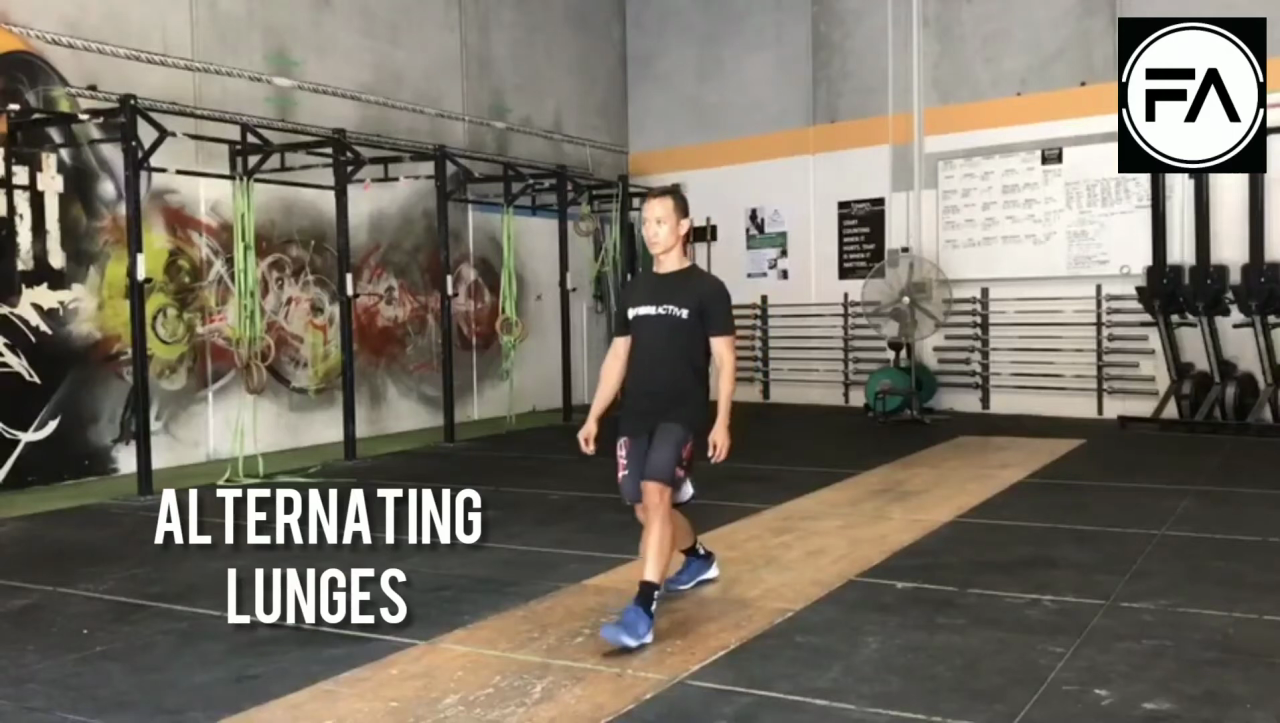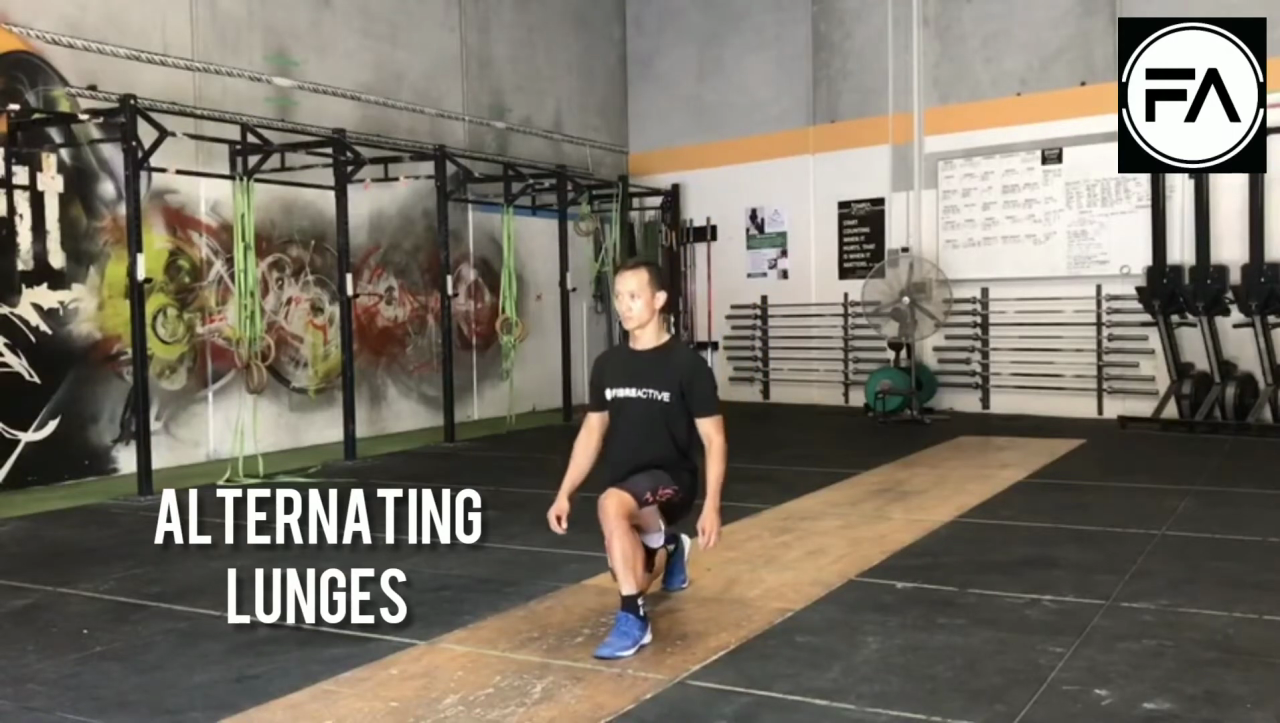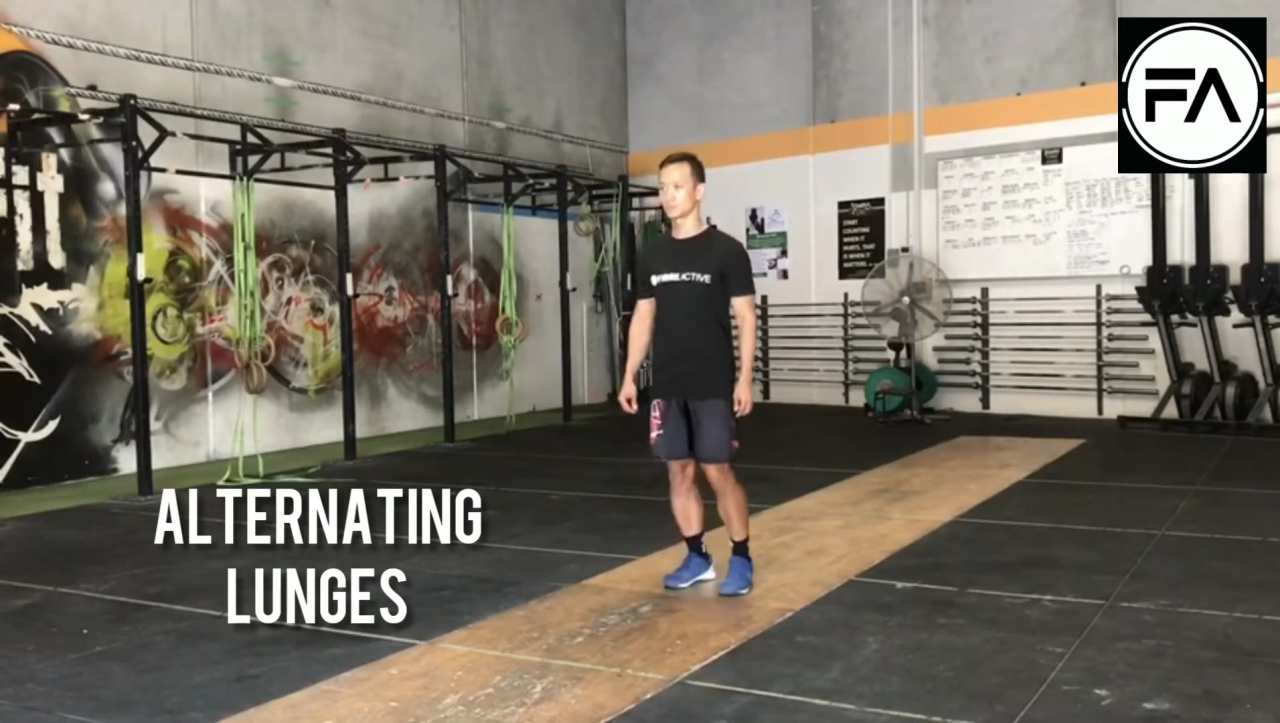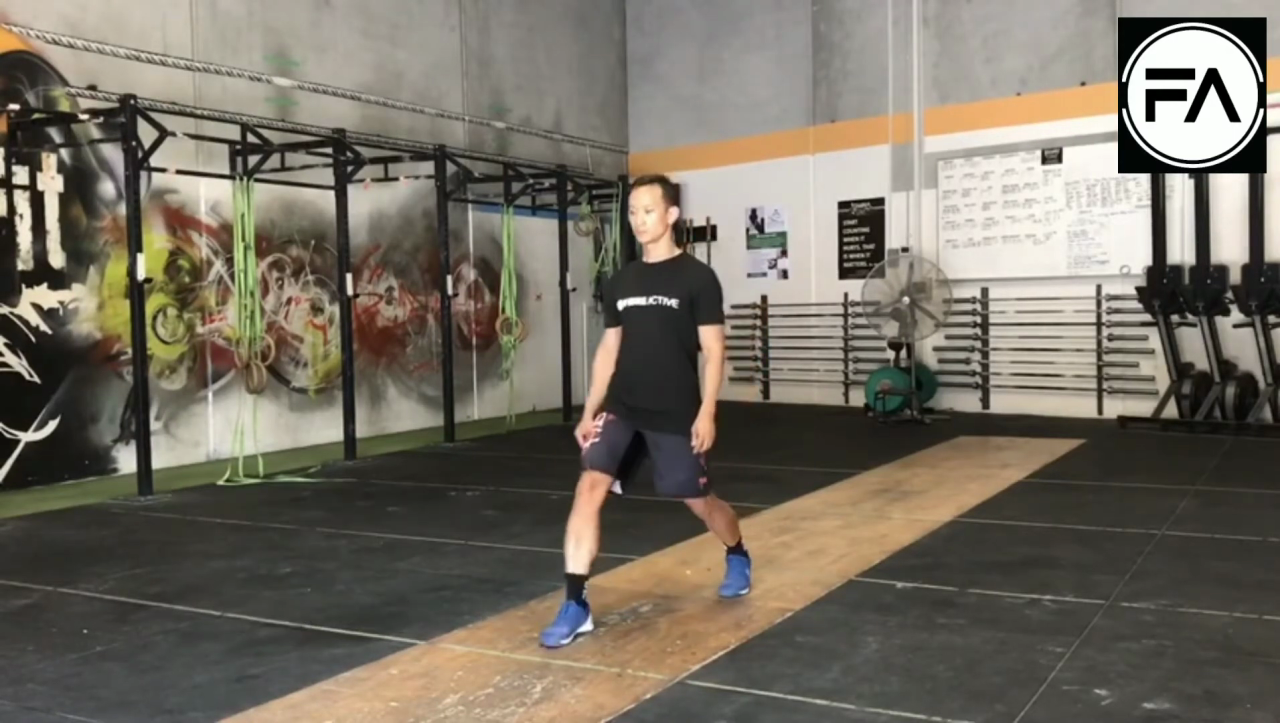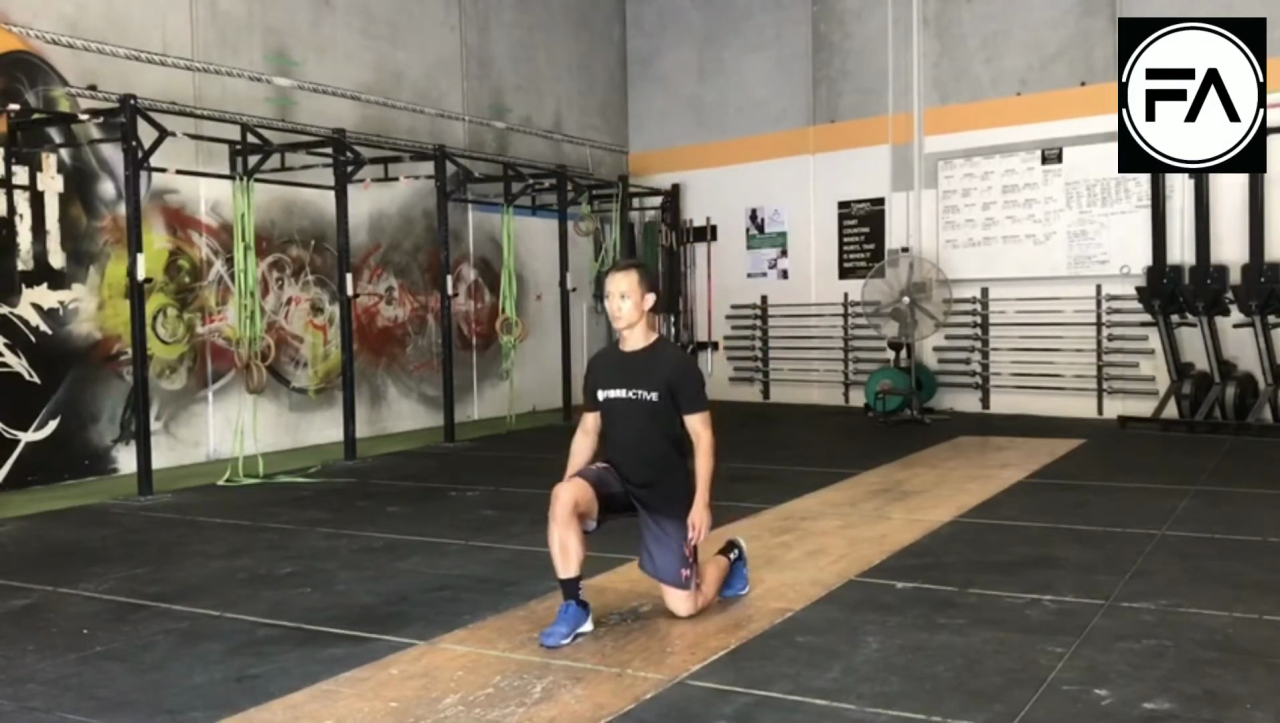
dt=1s
person 1, frame 1
left shoulder: (706, 288)
right shoulder: (634, 290)
left elbow: (725, 359)
right elbow: (618, 356)
left wrist: (722, 421)
right wrist: (594, 415)
left hip: (681, 414)
right hip: (636, 415)
left knee: (654, 494)
right knee: (651, 509)
left ankle: (642, 611)
right ankle: (700, 561)
person 1, frame 2
left shoulder: (687, 365)
right shoulder: (607, 364)
left elbow: (714, 439)
right elbow: (592, 432)
left wrist: (712, 505)
right wrist: (564, 494)
left hip: (670, 477)
right hip: (626, 485)
left knee: (610, 505)
right knee: (631, 576)
left ankle: (633, 620)
right ankle: (670, 546)
person 1, frame 3
left shoulder: (725, 250)
right shoulder: (652, 254)
left elbow: (746, 318)
right elbow: (643, 318)
left wrist: (745, 378)
right wrist: (629, 376)
left hip: (712, 382)
right hip: (666, 383)
left knee: (717, 472)
right knee: (679, 472)
left ankle: (741, 559)
right ankle: (697, 557)
person 1, frame 4
left shoulder: (696, 277)
right shoulder: (621, 281)
left elbow: (714, 349)
right elbow: (609, 348)
left wrist: (707, 411)
right wrist: (590, 409)
left hip: (675, 414)
right hip: (621, 409)
left knee: (701, 501)
right knee: (588, 490)
left ankle: (737, 556)
right ankle: (575, 605)
person 1, frame 5
left shoulder: (676, 364)
right shoulder: (599, 364)
left elbow: (702, 437)
right elbow: (587, 431)
left wrist: (702, 503)
right wrist: (564, 487)
left hip: (667, 489)
right hip: (616, 476)
left knee: (684, 605)
right knee: (563, 501)
left ankle: (731, 555)
right ankle: (574, 608)
